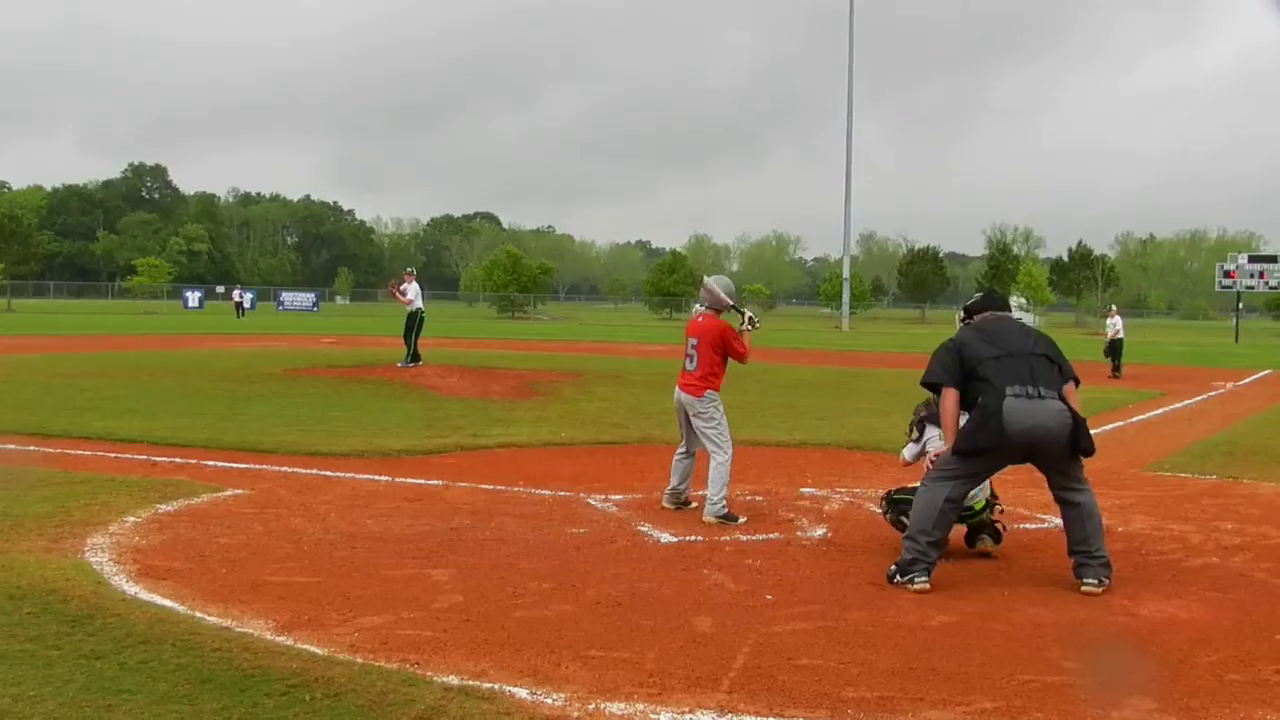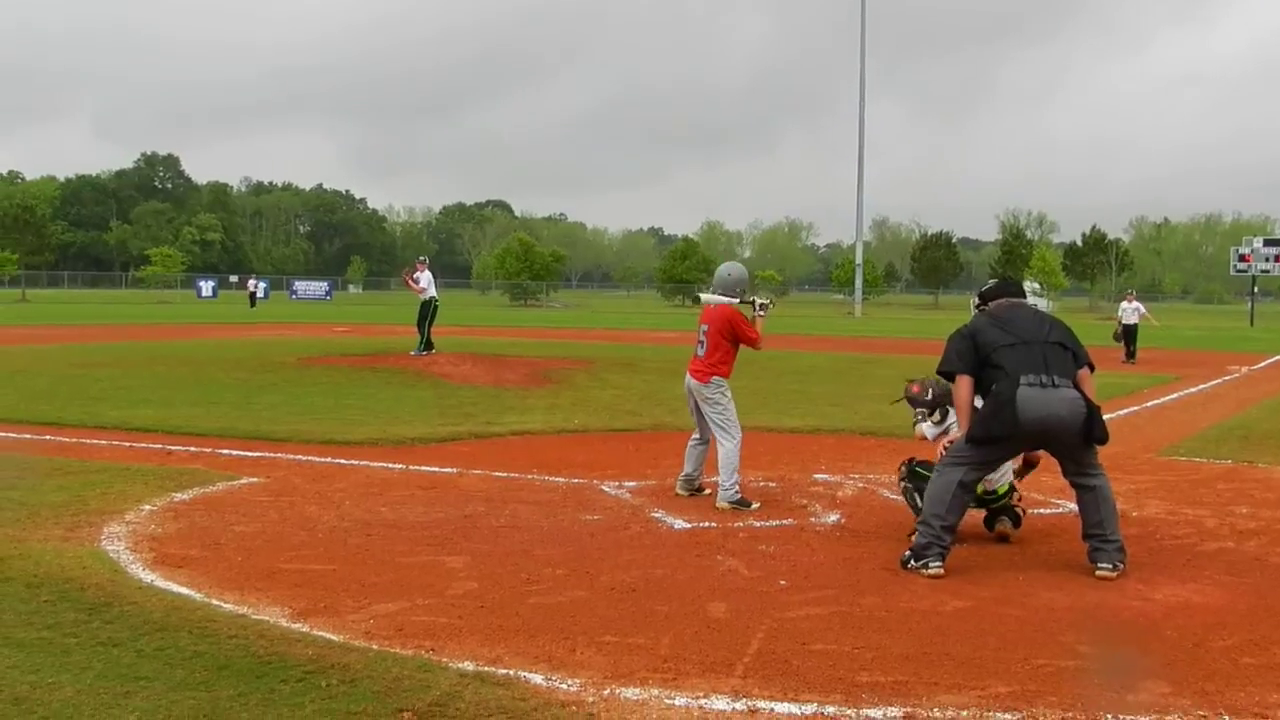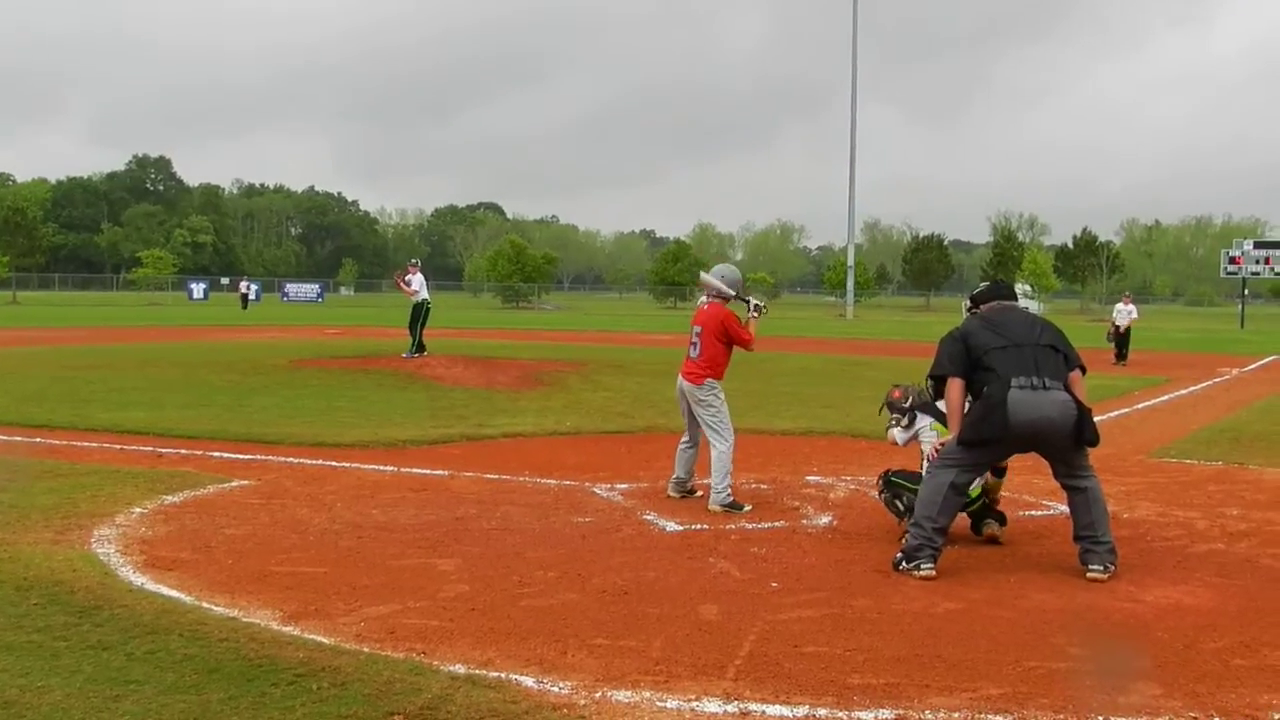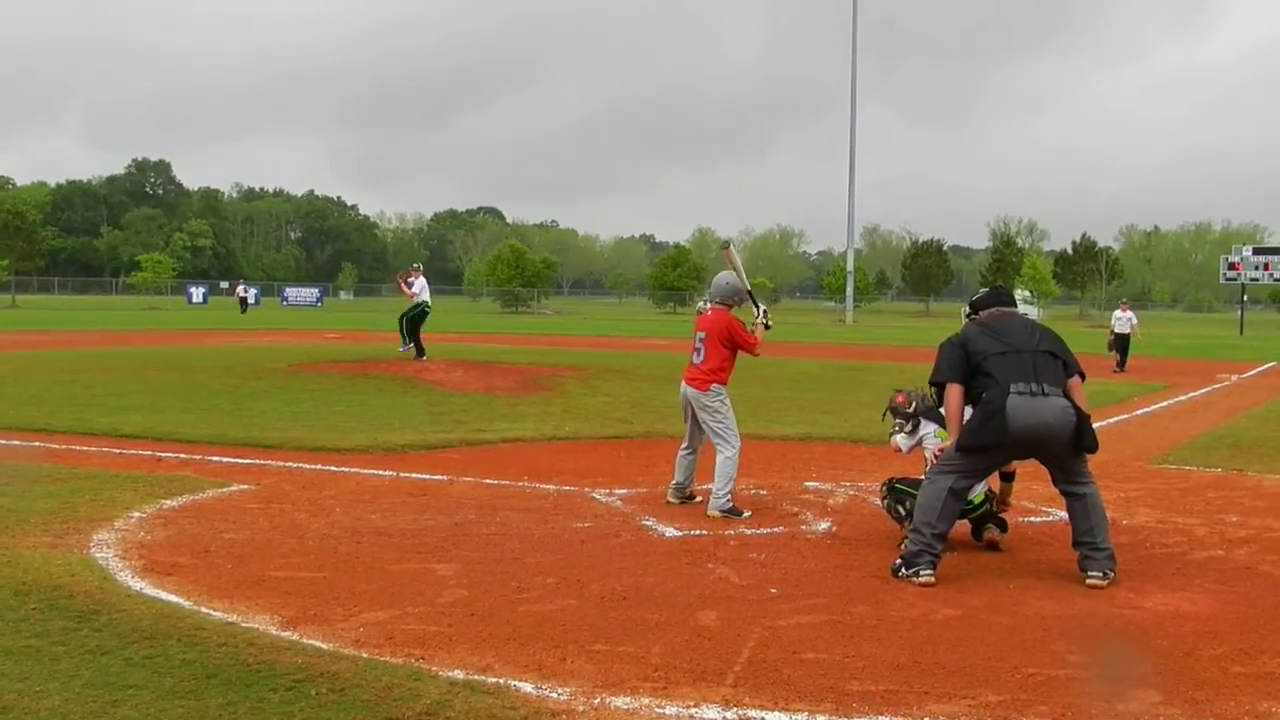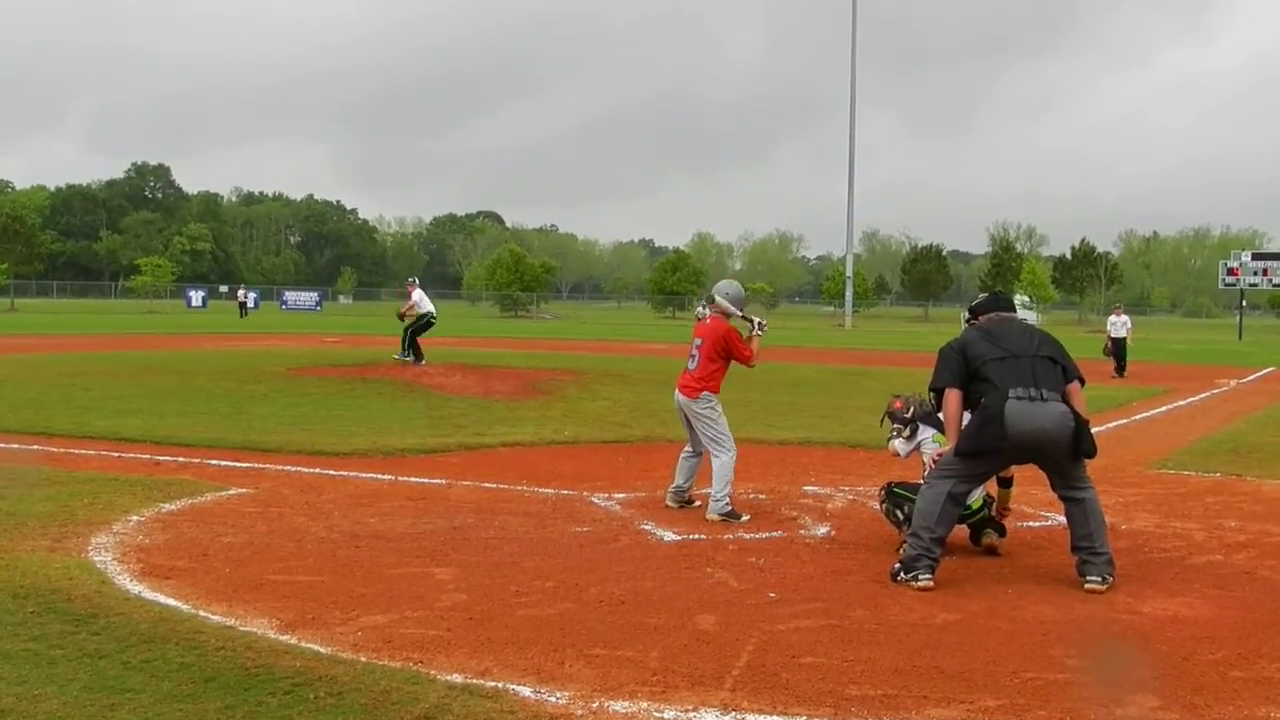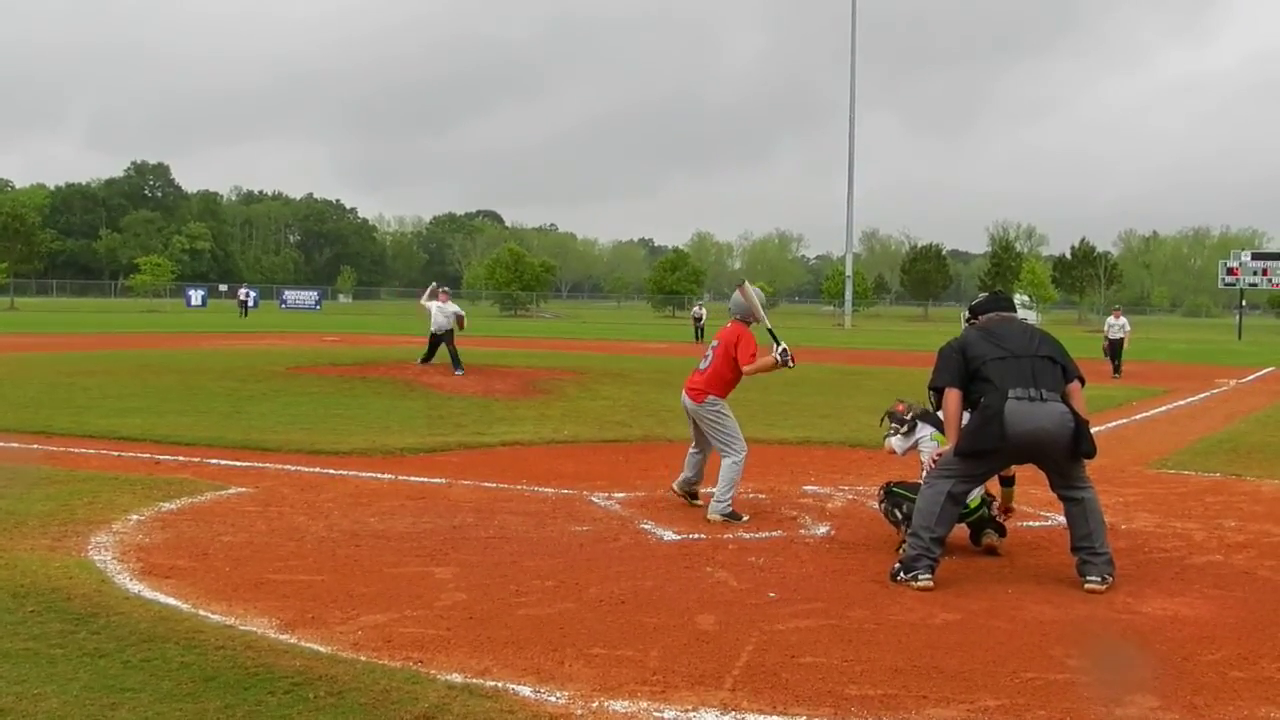
dt=0.5s
person 1, frame 1
left shoulder: (961, 340)
right shoulder: (1039, 337)
left elbow: (949, 393)
right elbow: (1068, 387)
left wrist: (949, 445)
right wrist: (1074, 435)
left hip: (1002, 413)
right hip: (1054, 414)
left knee: (941, 482)
right knee: (1074, 489)
left ankle: (913, 569)
right ankle: (1094, 572)
person 1, frame 2
left shoulder: (975, 327)
right shoulder: (1054, 323)
left elbow: (964, 380)
right elbow: (1084, 373)
left wrist: (963, 432)
right wrist: (1090, 423)
left hip: (1015, 402)
right hip: (1068, 403)
left knee: (954, 467)
right knee: (1090, 475)
left ankle: (928, 554)
right ankle: (1109, 556)
person 1, frame 3
left shoulder: (967, 330)
right shoulder: (1045, 325)
left elbow: (954, 382)
right elbow: (1075, 376)
left wrist: (955, 435)
right wrist: (1081, 425)
left hip: (1006, 404)
right hip: (1058, 405)
left knee: (945, 470)
right knee: (1081, 477)
left ankle: (919, 556)
right ankle: (1099, 558)
person 1, frame 4
left shoulder: (966, 336)
right shoulder: (1044, 332)
left elbow: (953, 388)
right elbow: (1074, 382)
left wrist: (954, 440)
right wrist: (1082, 431)
left hip: (1005, 410)
right hip: (1057, 411)
left knee: (944, 476)
right knee: (1079, 484)
left ankle: (918, 562)
right ankle: (1099, 565)
person 1, frame 5
left shoulder: (965, 341)
right shoulder: (1044, 338)
left elbow: (953, 393)
right elbow: (1073, 387)
left wrist: (952, 445)
right wrist: (1080, 437)
left hip: (1003, 416)
right hip: (1056, 416)
left knee: (943, 481)
right knee: (1078, 488)
left ankle: (917, 566)
right ankle: (1098, 570)
person 1, frame 6
left shoulder: (965, 341)
right shoulder: (1044, 337)
left elbow: (952, 393)
right elbow: (1074, 387)
left wrist: (952, 445)
right wrist: (1081, 437)
left hip: (1003, 415)
right hip: (1055, 417)
left knee: (942, 481)
right knee: (1077, 488)
left ankle: (917, 566)
right ankle: (1097, 569)
person 2, frame 1
left shoulder: (693, 322)
right shoulder: (720, 327)
right elbow: (743, 357)
left wrist: (741, 329)
right wrist: (746, 328)
left hip: (682, 391)
right hip: (702, 396)
left knee: (688, 446)
right knee: (721, 451)
left ankle: (674, 495)
right ankle: (716, 509)
person 2, frame 2
left shoulder: (708, 309)
right shoulder: (731, 313)
right elbow: (757, 342)
left wrist: (754, 314)
right wrist: (759, 314)
left hip: (693, 377)
right hip: (712, 382)
left knee: (702, 433)
right knee: (730, 437)
left ankle: (688, 482)
right ankle: (728, 495)
person 2, frame 3
left shoulder: (701, 310)
right shoulder: (725, 314)
right elbow: (749, 344)
left wrist: (748, 315)
right wrist: (753, 316)
left hip: (686, 379)
right hip: (705, 384)
left knee: (692, 435)
right knee: (723, 439)
left ankle: (679, 484)
right ankle: (721, 497)
person 2, frame 4
left shoulder: (702, 317)
right shoulder: (729, 321)
right elbow: (755, 349)
left wrist: (755, 326)
right wrist: (760, 321)
left hip: (688, 385)
right hip: (709, 390)
left knee: (692, 442)
right knee: (729, 446)
left ankle: (679, 490)
right ankle: (720, 503)
person 2, frame 5
left shoulder: (702, 324)
right shoulder: (726, 330)
right elbow: (750, 361)
left wrist: (750, 335)
right wrist: (757, 334)
left hip: (683, 392)
right hip: (701, 397)
left knee: (696, 446)
right knee: (725, 451)
left ankle: (678, 494)
right ankle: (720, 506)
person 2, frame 6
left shoulder: (726, 330)
right shoulder: (743, 335)
left elbow: (745, 364)
right elbow: (748, 368)
left wrist: (778, 361)
right wrist: (776, 357)
left hip: (690, 393)
right hip: (707, 400)
left knee: (702, 444)
right knee: (735, 452)
left ankle: (686, 485)
right ankle: (720, 508)
person 3, frame 1
left shoulder: (930, 424)
left elbow: (904, 460)
left wrist: (916, 429)
right hip: (976, 505)
left knee: (889, 502)
right ankle: (987, 536)
person 3, frame 2
left shoulder: (954, 409)
left elbow: (920, 433)
right elbow: (1035, 456)
left wrist: (921, 407)
right wrist: (1022, 470)
right hip: (997, 494)
left knee: (908, 470)
right ankle: (1006, 519)
person 3, frame 3
left shoulder: (921, 415)
left elbow: (892, 438)
right elbow: (1000, 460)
left wrist: (897, 411)
right wrist: (994, 493)
right hip: (972, 495)
left knee: (886, 481)
right ankle: (989, 522)
person 3, frame 4
left shoulder: (924, 422)
left elbow: (895, 444)
right elbow: (1007, 463)
left wrist: (901, 416)
right wrist: (1004, 497)
right hip: (975, 503)
left knee: (889, 489)
right ankle: (990, 528)
person 3, frame 5
left shoulder: (924, 426)
left elbow: (894, 449)
right elbow: (1004, 468)
left wrist: (899, 421)
right wrist: (1003, 504)
right hip: (972, 508)
left knee: (888, 493)
right ankle: (988, 532)
person 3, frame 6
left shoulder: (923, 423)
left elbow: (890, 446)
right elbow: (1005, 468)
left wrist: (897, 422)
right wrist: (1006, 502)
right hip: (971, 507)
left knee: (887, 493)
right ankle: (988, 531)
